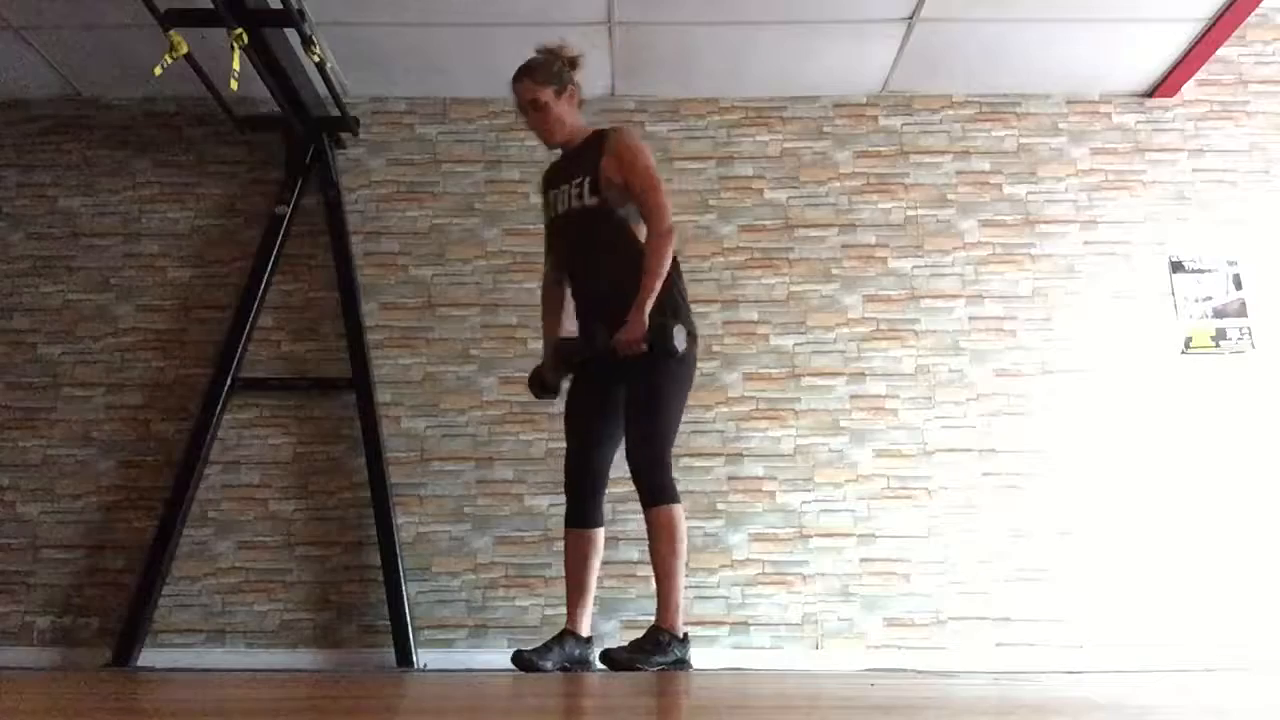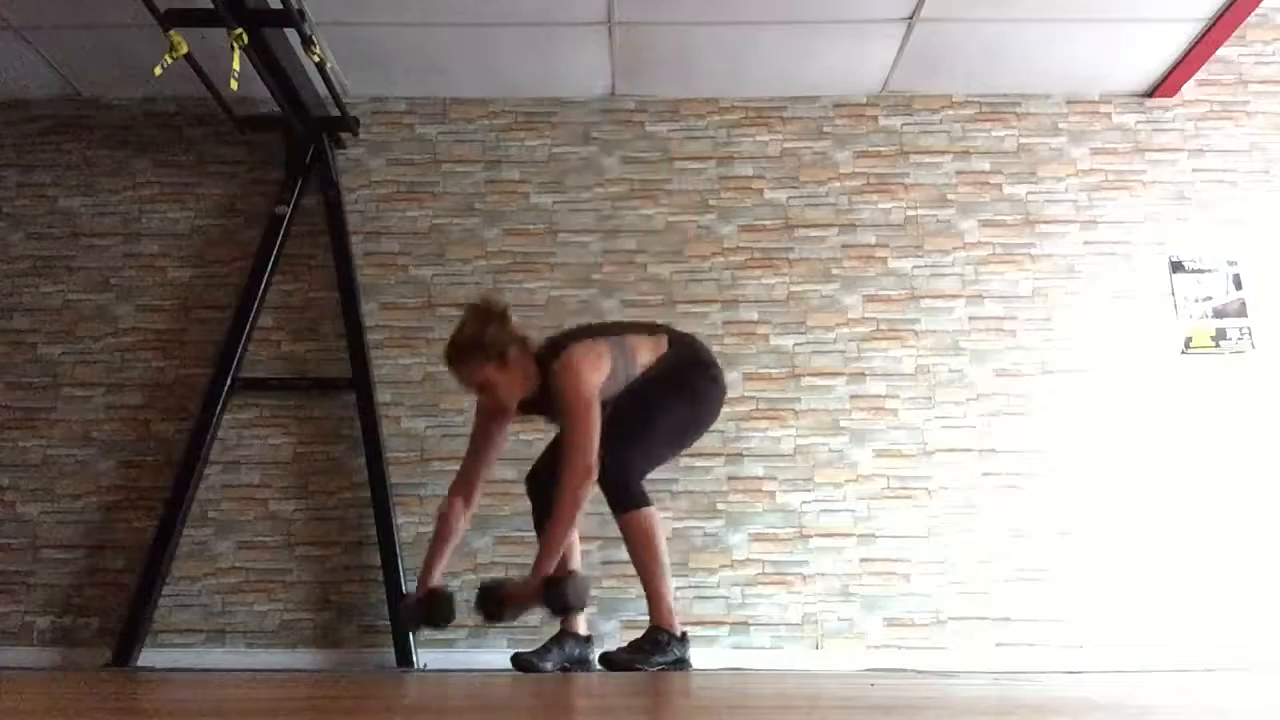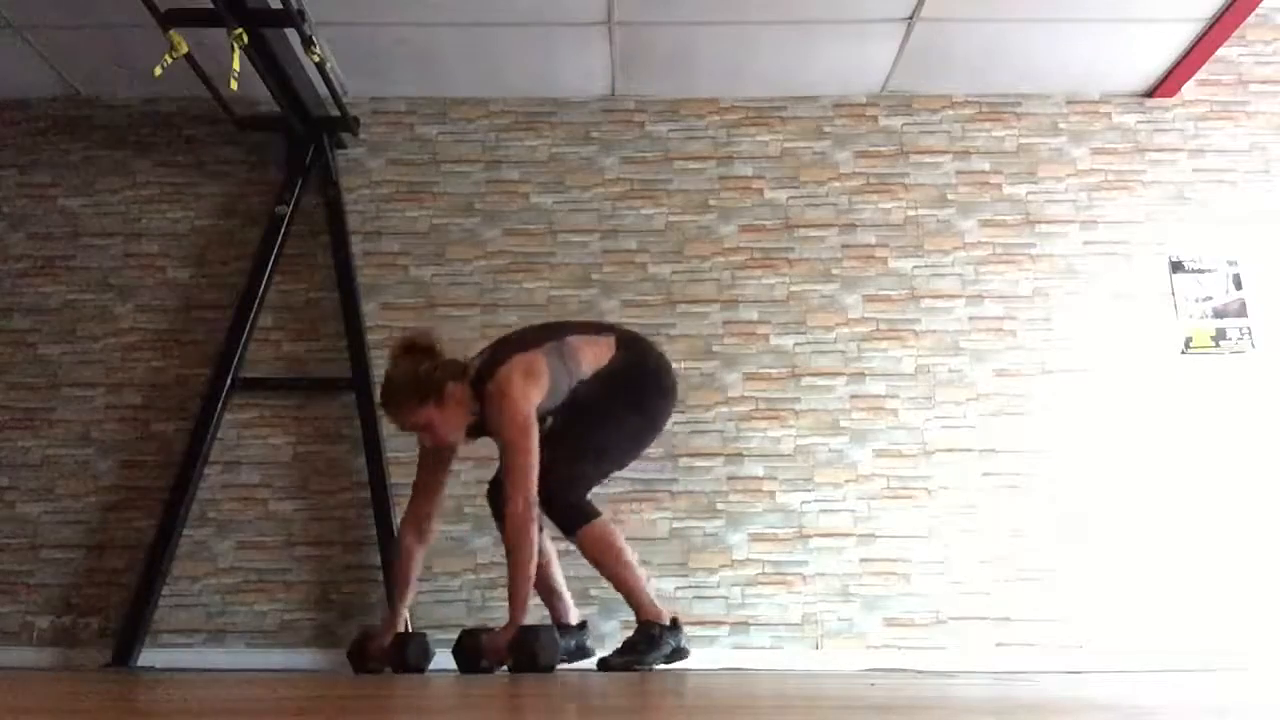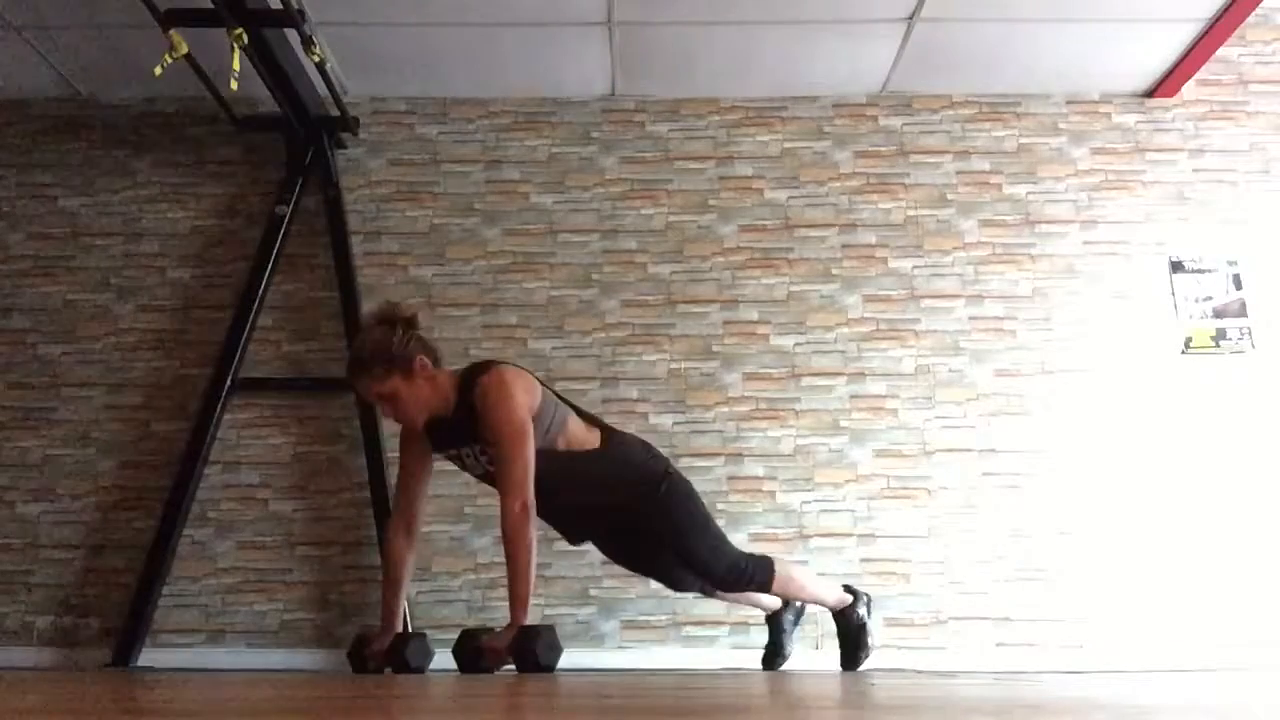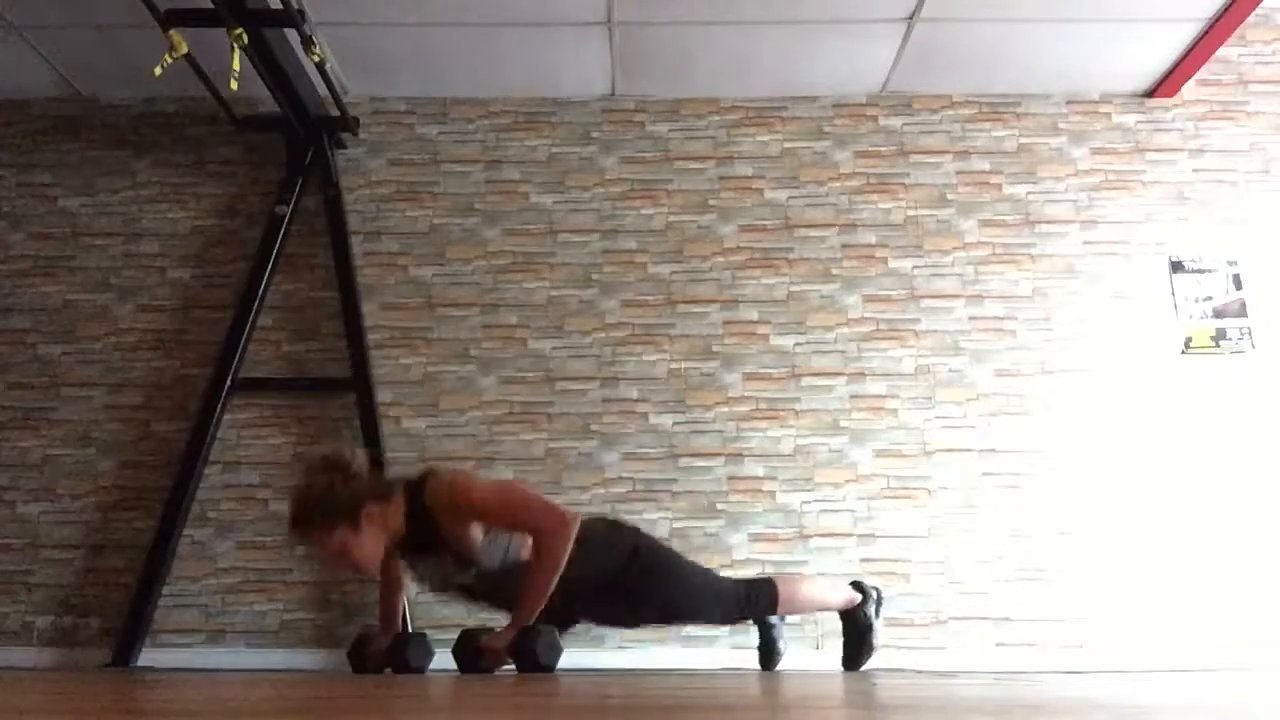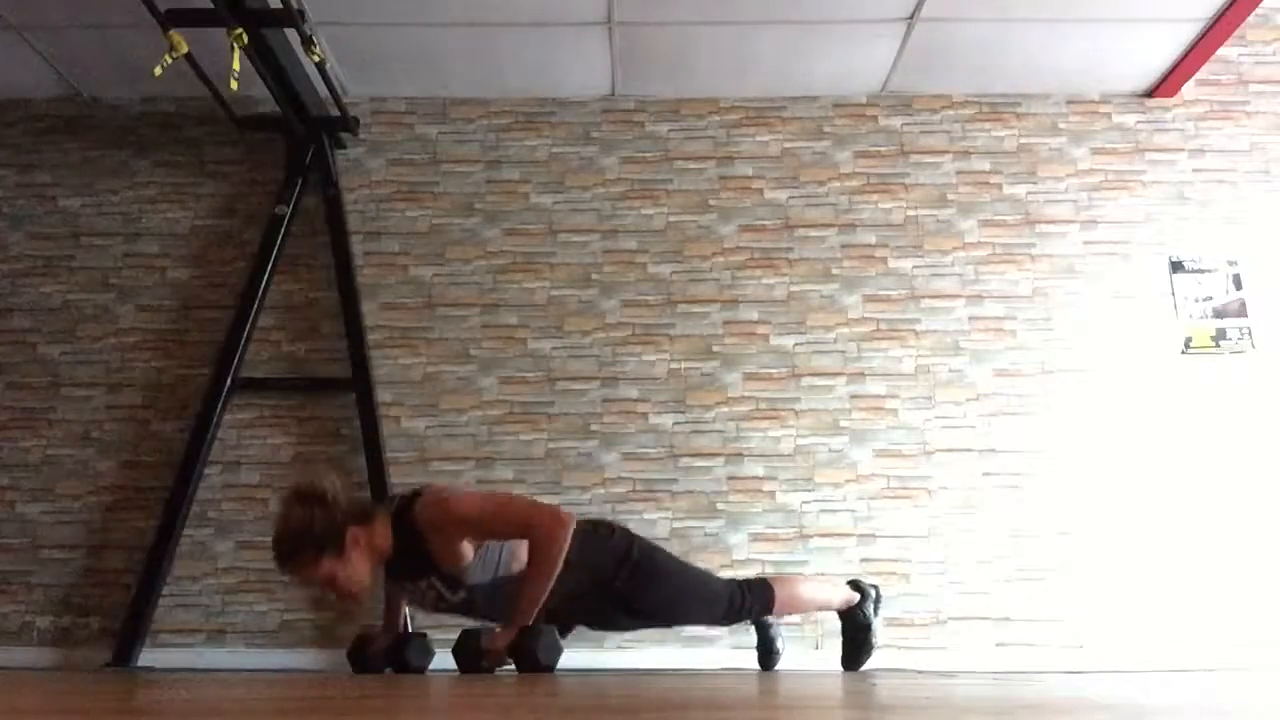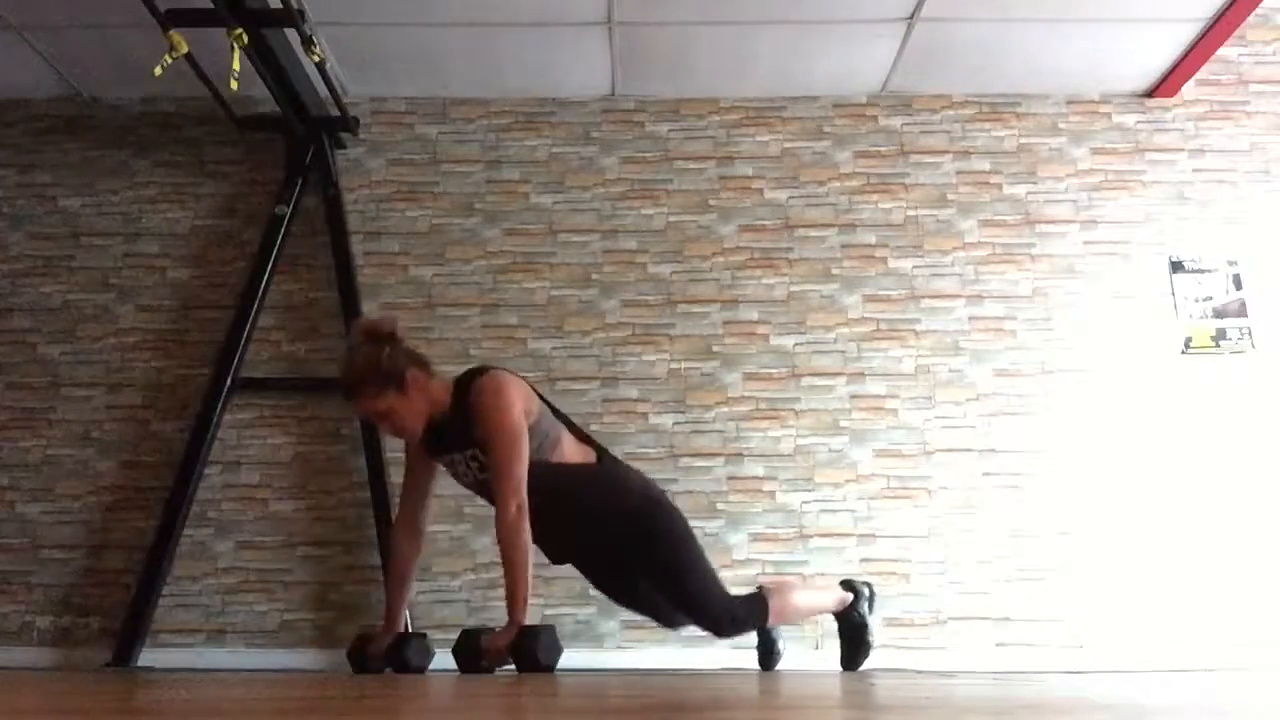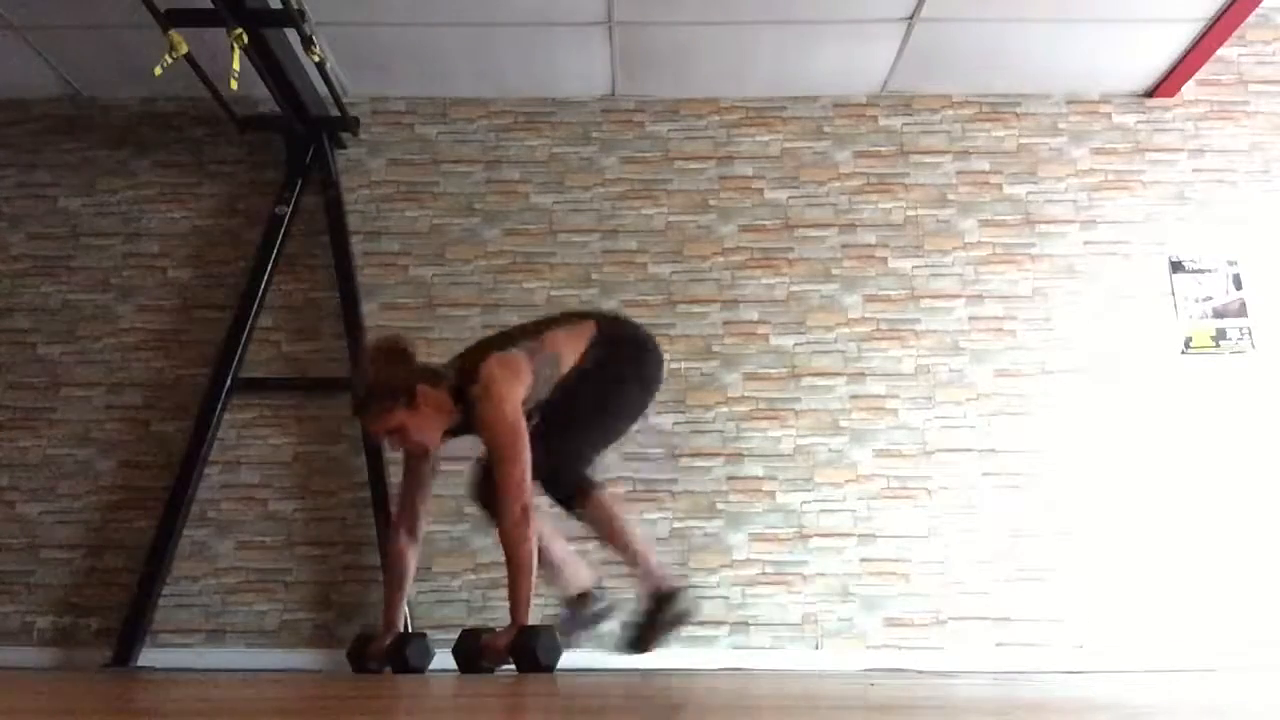
dt=0.3s
person 1, frame 1
left shoulder: (620, 147)
right shoulder: (553, 177)
left elbow: (665, 228)
right elbow: (556, 269)
left wrist: (640, 314)
right wrist: (550, 344)
left hip: (656, 325)
right hip: (608, 334)
left knee: (648, 466)
right knee: (582, 474)
left ankle: (672, 634)
right ankle: (576, 637)
person 1, frame 2
left shoulder: (572, 370)
right shoulder: (502, 392)
left elbow: (578, 478)
right elbow: (462, 494)
left wrist: (540, 575)
right wrist: (427, 583)
left hip: (691, 379)
right hip: (629, 403)
left knee: (614, 468)
right knee: (542, 482)
left ankle: (668, 637)
right ankle: (574, 637)
person 1, frame 3
left shoulder: (505, 389)
right shoulder: (439, 416)
left elbow: (519, 510)
right elbow: (417, 525)
left wrist: (513, 627)
right wrist: (393, 623)
left hip: (641, 379)
right hip: (585, 392)
left knee: (557, 495)
right knee: (503, 498)
left ankle: (660, 626)
right ankle: (572, 629)
person 1, frame 4
left shoulder: (496, 390)
right shoulder: (425, 423)
left elbow: (518, 509)
right elbow: (404, 526)
left wrist: (517, 625)
right wrist: (390, 627)
left hip: (633, 480)
right hip: (594, 504)
left knee: (732, 570)
right knee: (688, 575)
left ankle: (847, 604)
right ankle: (779, 611)
person 1, frame 5
left shoulder: (445, 496)
right shoulder: (389, 522)
left elbow: (558, 524)
right elbow: (391, 587)
left wrist: (521, 624)
right wrist: (387, 637)
left hip: (612, 564)
right hip: (579, 588)
left knee: (735, 599)
left ankle: (857, 599)
right ankle: (763, 625)
person 1, frame 6
left shoulder: (431, 516)
right shoulder: (382, 544)
left elbow: (556, 523)
left wrist: (517, 625)
right wrist: (390, 637)
left hip: (603, 567)
right hip: (569, 589)
left knee: (731, 602)
left ankle: (854, 597)
right ankle: (762, 619)
person 1, frame 7
left shoulder: (492, 394)
right shoulder: (426, 429)
left elbow: (513, 508)
right elbow: (408, 528)
left wrist: (517, 624)
right wrist: (392, 626)
left hip: (623, 510)
right hip: (576, 531)
left knee: (720, 615)
right knee: (673, 611)
left ankle: (849, 600)
right ankle: (764, 625)
person 1, frame 8
left shoulder: (492, 389)
right shoulder: (431, 413)
left elbow: (520, 508)
right elbow: (407, 527)
left wrist: (520, 624)
right wrist: (392, 627)
left hip: (628, 362)
right hip: (563, 387)
left knee: (552, 468)
right knee: (493, 488)
left ankle: (662, 588)
right ankle: (583, 593)
